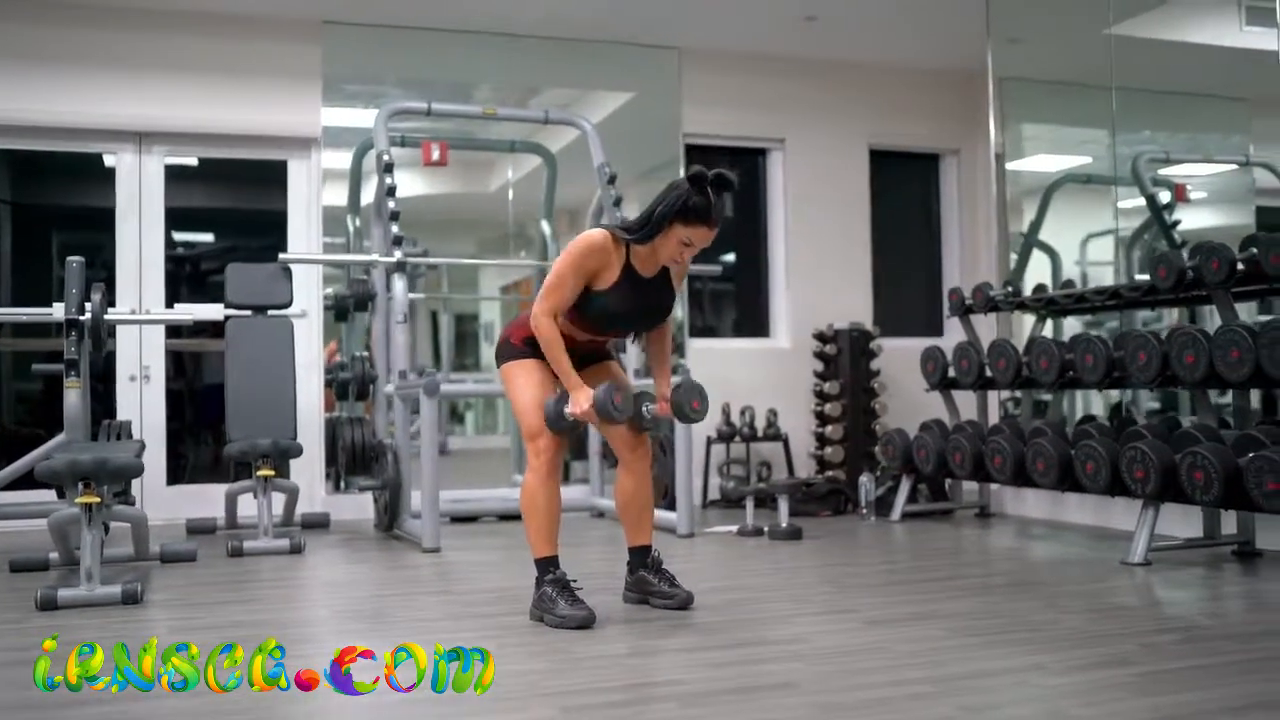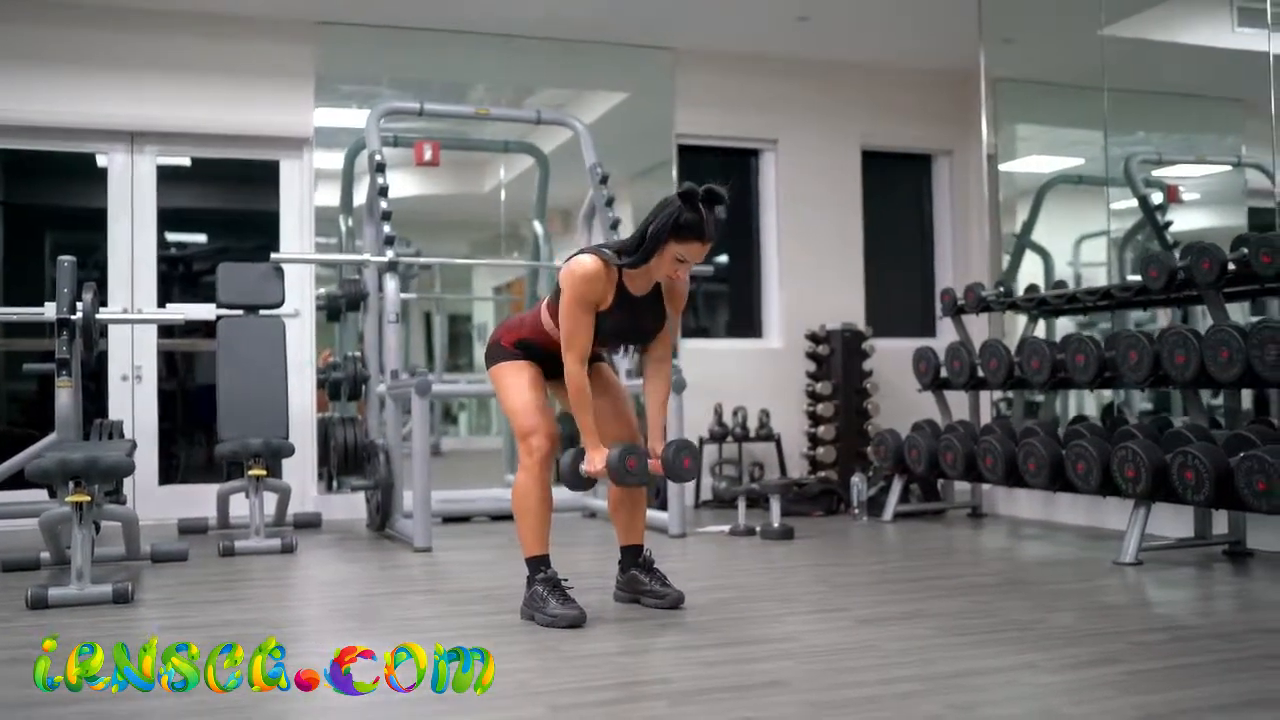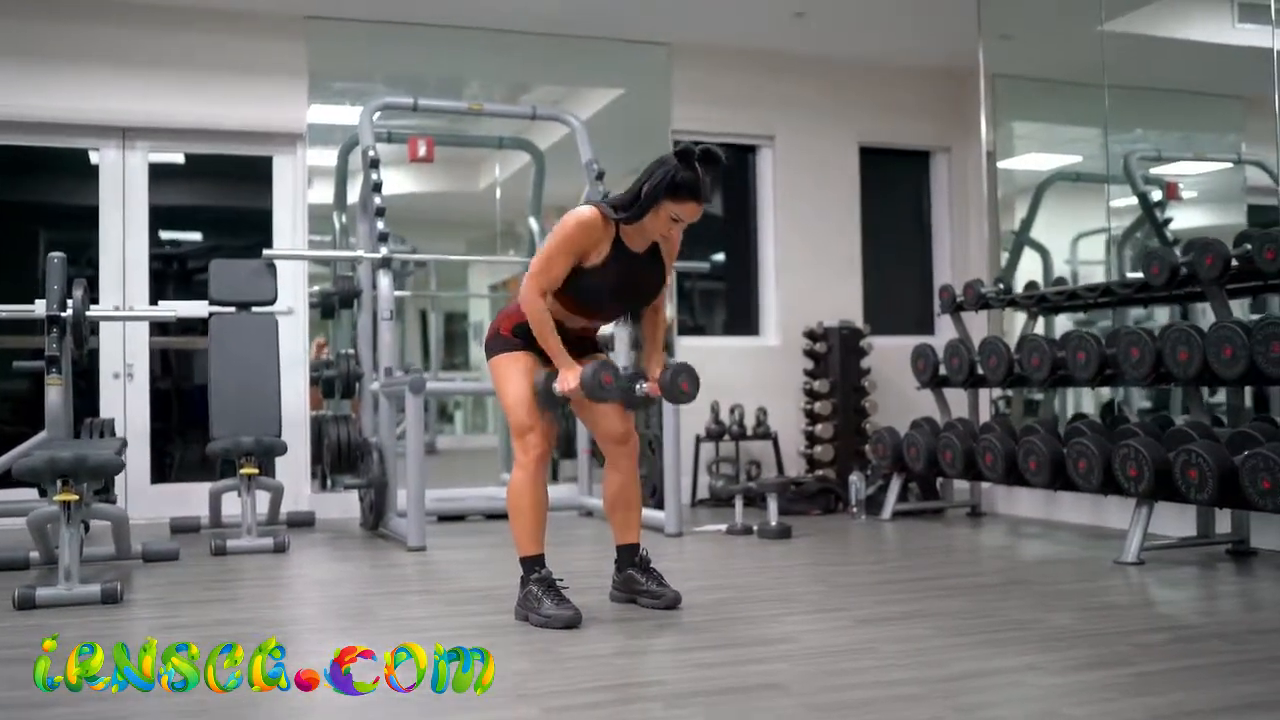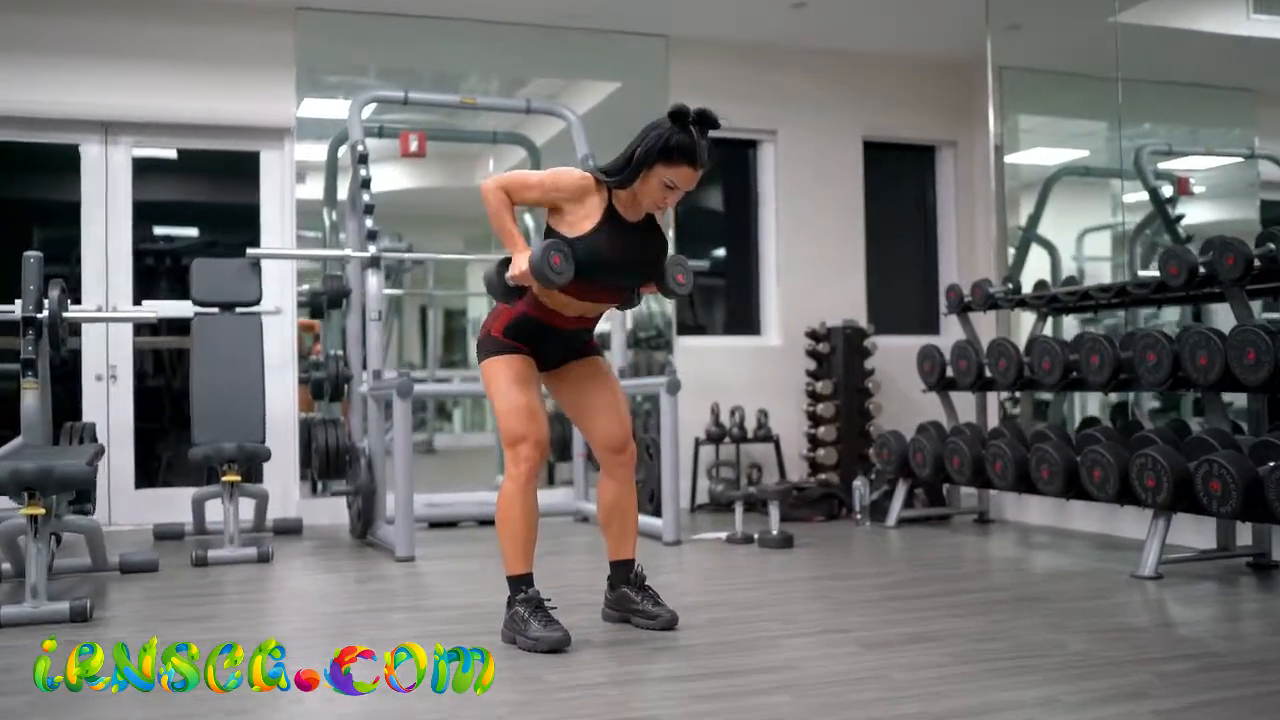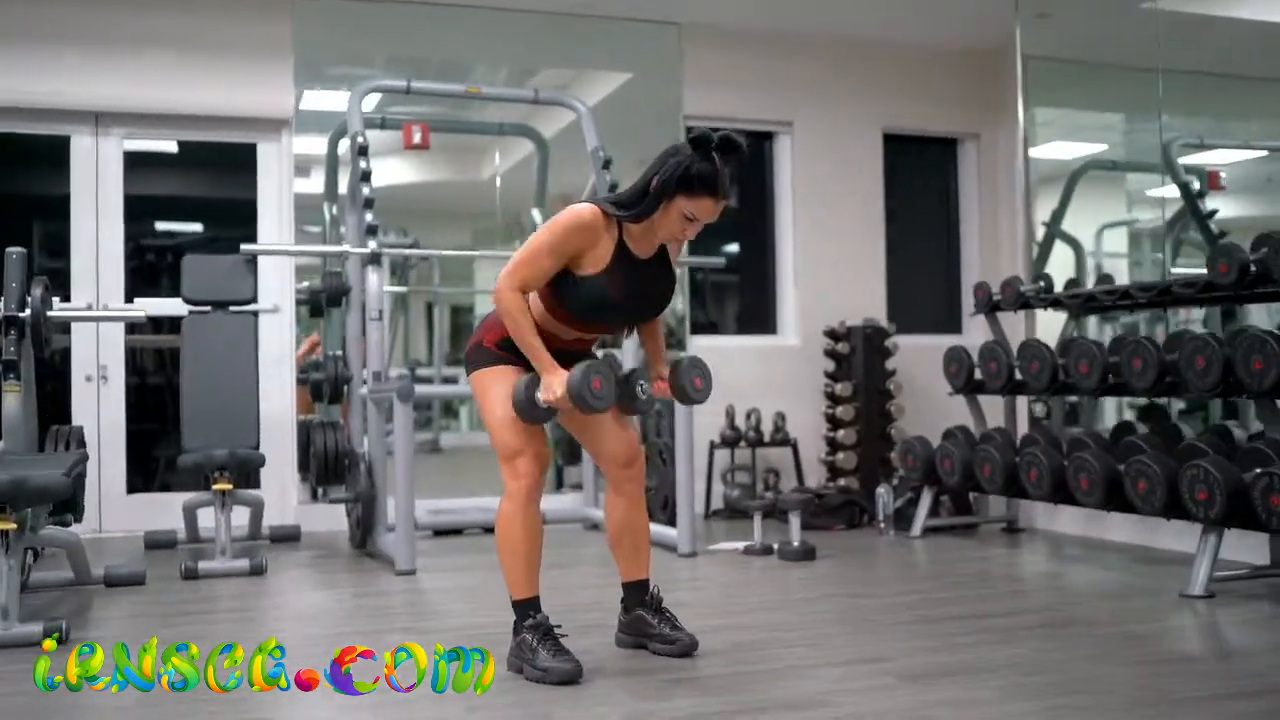
dt=0.4s
person 1, frame 1
left shoulder: (674, 264)
right shoulder: (597, 246)
left elbow: (657, 326)
right elbow: (543, 316)
left wrist: (662, 385)
right wrist: (575, 390)
left hip: (591, 351)
right hip: (530, 345)
left knee: (638, 443)
right knee: (548, 444)
left ankle: (641, 569)
right ankle: (548, 584)
person 1, frame 2
left shoulder: (674, 286)
right shoulder: (590, 271)
left elbow: (658, 361)
right elbow: (572, 364)
left wrist: (656, 439)
right wrist: (591, 444)
left hip: (582, 354)
right hip: (520, 348)
left knee: (629, 448)
right knee: (539, 445)
left ankle: (633, 569)
right ankle: (539, 584)
person 1, frame 3
left shoulder: (666, 242)
right shoulder: (588, 223)
left elbow: (654, 305)
right elbow: (532, 291)
left wrist: (654, 367)
right wrist: (563, 367)
left hip: (582, 340)
right hip: (523, 336)
left knee: (623, 440)
right knee: (535, 443)
left ankle: (629, 569)
right ankle: (533, 583)
person 1, frame 4
left shoulder: (653, 209)
right shoulder: (578, 188)
right elbow: (493, 187)
left wrist: (646, 280)
right wrist: (520, 253)
left hip: (576, 341)
right hip: (515, 332)
left knee: (619, 449)
right knee: (528, 452)
left ankle: (623, 586)
right ankle: (520, 603)
person 1, frame 5
left shoulder: (668, 243)
right shoulder: (585, 223)
right elbow: (507, 288)
left wrist: (657, 366)
right wrist: (548, 373)
left hip: (572, 352)
right hip: (504, 348)
left knee: (627, 462)
right knee: (526, 466)
left ankle: (638, 609)
right ankle: (528, 629)
